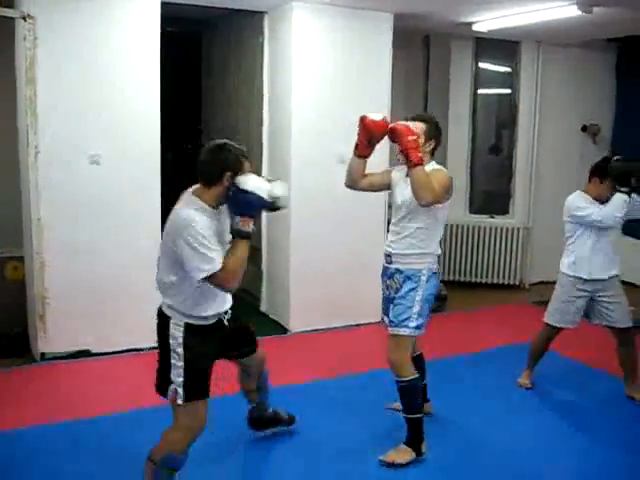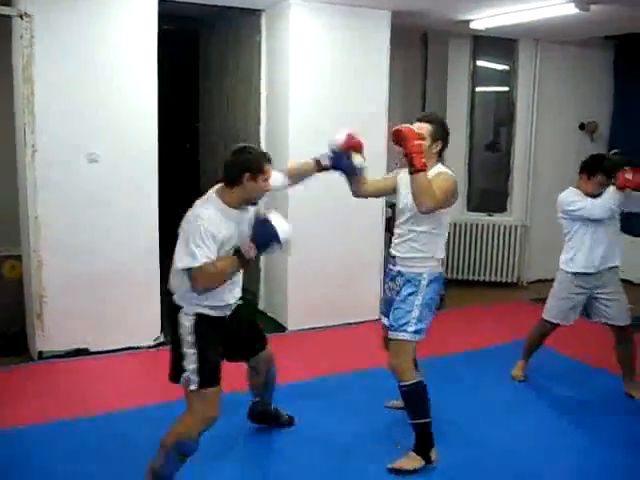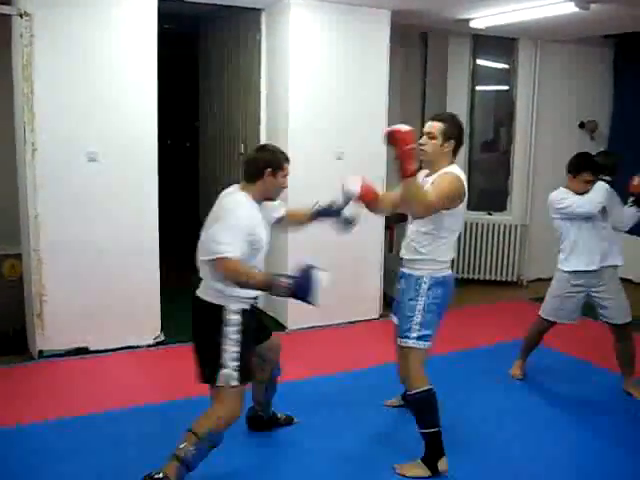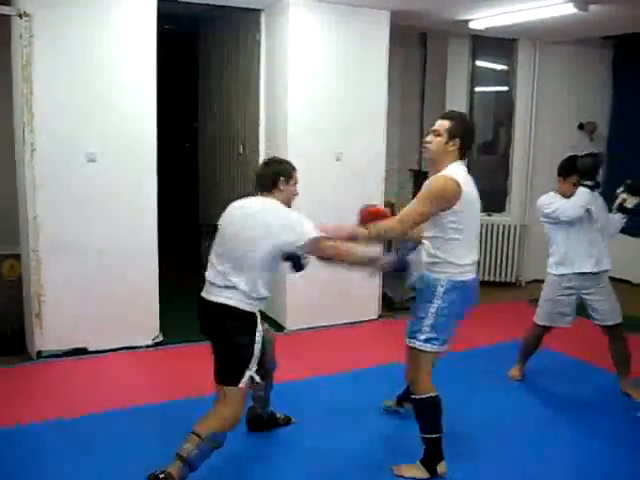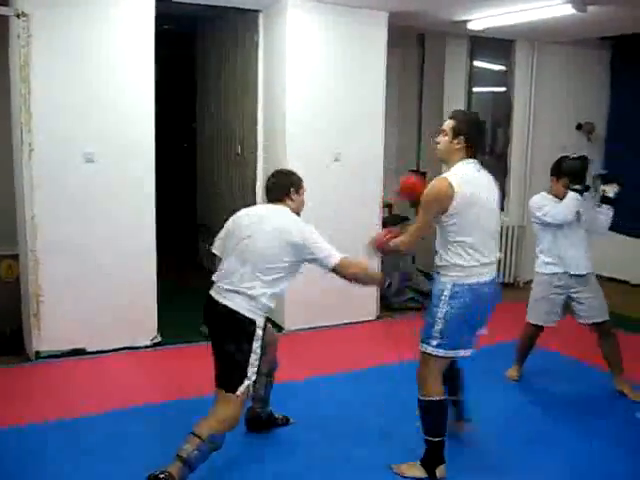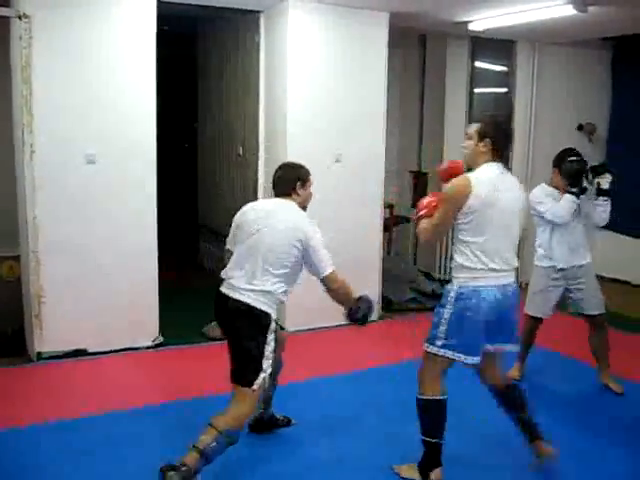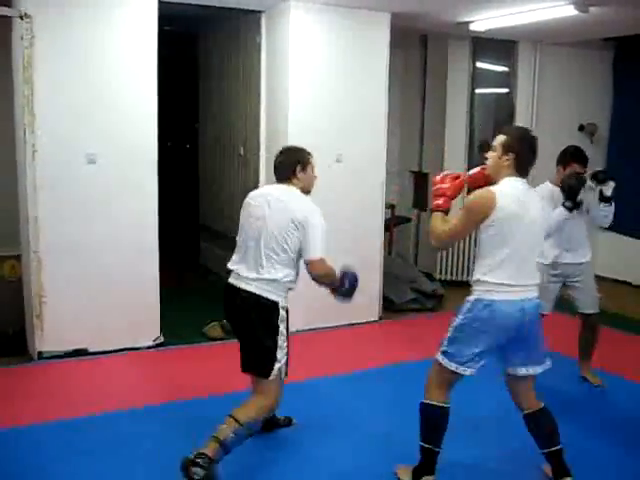
dt=0.1s
person 1, frame 1
left shoulder: (439, 176)
right shoulder: (397, 174)
left elbow: (425, 197)
right elbow: (355, 182)
left wrist: (411, 153)
right wrist: (364, 143)
left hip: (417, 274)
right hip: (394, 269)
left knee: (398, 355)
right knee: (406, 343)
left ankle: (415, 441)
right ankle: (420, 400)
person 1, frame 2
left shoulder: (445, 179)
right shoulder: (402, 176)
left elbow: (426, 204)
right elbow: (362, 189)
left wrist: (416, 157)
left hip: (420, 278)
right hip: (397, 272)
left knee: (399, 359)
right knee: (393, 342)
left ankle: (425, 447)
right ankle: (415, 399)
person 1, frame 3
left shoulder: (450, 180)
right shoulder: (427, 176)
left elbow: (417, 210)
right elbow: (391, 203)
left wrist: (406, 160)
right wrist: (365, 193)
left hip: (428, 280)
right hip: (413, 275)
left knee: (410, 365)
right knee: (405, 345)
right ankle: (413, 398)
person 1, frame 4
left shoulder: (446, 182)
right shoulder: (451, 178)
left elbow: (399, 228)
right elbow: (423, 227)
left wrist: (356, 233)
right wrist: (381, 218)
left hip: (446, 284)
right hip: (449, 279)
left knee: (418, 368)
right knee: (416, 351)
right ankle: (410, 399)
person 1, frame 5
left shoulder: (443, 184)
right shoulder: (487, 180)
left elbow: (411, 242)
left wrist: (386, 243)
right wrist: (423, 195)
left hip: (458, 287)
right hip: (485, 282)
left knee: (428, 372)
right knee: (443, 355)
person 1, frame 6
left shoulder: (461, 187)
right shoulder: (515, 186)
left elbow: (427, 237)
left wrist: (426, 212)
left hip: (470, 292)
right hip: (505, 289)
left knee: (430, 373)
right knee: (491, 371)
right ankle: (537, 441)
person 1, frame 7
left shoulder: (488, 197)
right shoulder: (536, 200)
left elbow: (441, 239)
left wrist: (440, 200)
left hip: (491, 307)
right hip: (528, 306)
left knee: (437, 383)
right knee: (525, 393)
person 2, frame 1
left shoulder: (210, 195)
right shoulder: (191, 223)
right elbow: (229, 280)
left wrist: (258, 202)
right wrist: (245, 228)
left hip: (217, 314)
right hip: (187, 325)
left knee: (254, 362)
right knee: (191, 422)
left ankle: (260, 414)
person 2, frame 2
left shoulder: (239, 198)
right shoulder: (203, 218)
left elbow: (288, 175)
right elbow: (201, 281)
left wrist: (326, 161)
right wrist: (245, 252)
left hip: (230, 310)
right hip: (199, 319)
left knee: (264, 359)
right knee: (204, 411)
left ankle: (262, 410)
person 2, frame 3
left shoulder: (255, 202)
right shoulder: (235, 210)
left elbow: (283, 217)
right elbow: (227, 268)
left wrist: (324, 210)
right wrist: (280, 284)
left hip: (239, 307)
right hip: (221, 312)
left knee: (270, 350)
right knee: (227, 408)
left ankle: (262, 413)
person 2, frame 4
left shoulder: (237, 208)
right shoulder: (283, 219)
right elbow: (327, 249)
right wrist: (376, 260)
left hip: (214, 304)
right hip: (236, 314)
left knee: (266, 347)
right knee: (230, 407)
person 2, frame 5
left shoulder: (243, 215)
right shoulder: (300, 231)
left elbow: (220, 253)
right elbow: (347, 268)
right wrist: (387, 280)
left hip: (218, 304)
right hip: (241, 317)
left knee: (267, 350)
right knee: (230, 407)
person 2, frame 6
left shoulder: (249, 210)
right shoulder: (304, 229)
right elbow: (333, 283)
right wrist: (355, 306)
left hip: (228, 300)
right hip: (254, 311)
left knee: (276, 347)
right knee: (244, 403)
person 2, frame 7
left shoulder: (256, 197)
right shoulder: (307, 209)
right elbow: (317, 270)
right wrist: (341, 284)
left hip: (237, 292)
right hip: (264, 302)
left knee: (268, 361)
right knee: (267, 395)
left ankle: (264, 420)
person 3, frame 1
left shoulder: (614, 199)
right shoulder: (575, 202)
right elbow: (607, 217)
left hip: (608, 279)
right hip: (575, 278)
right knee: (551, 328)
right ankle: (528, 370)
person 3, frame 2
left shoulder: (609, 195)
right shoulder: (567, 199)
right elbow: (600, 211)
right wrist: (618, 185)
left hip: (606, 275)
right hip: (574, 274)
right knee: (547, 324)
right ankle: (523, 362)
person 3, frame 3
left shoulder: (603, 193)
right shoulder: (557, 198)
right elbow: (587, 207)
right wrist: (604, 179)
left hip: (604, 272)
right hip: (571, 272)
right knee: (544, 321)
right ankle: (520, 361)
person 3, frame 4
left shoulder: (593, 198)
right shoulder: (547, 202)
left elbow: (608, 230)
right elbow: (572, 212)
right wrist: (587, 183)
left hip: (595, 276)
right hip: (562, 276)
left knee: (615, 329)
right knee: (541, 326)
right ankle: (520, 364)
person 3, frame 5
left shoulder: (582, 199)
right shoulder: (538, 202)
left elbow: (600, 226)
right elbow: (562, 216)
left wrist: (608, 198)
right wrist: (575, 189)
left hip: (581, 274)
right hip: (550, 274)
left knee: (604, 327)
right knee: (534, 326)
left ankle: (620, 381)
right ankle: (518, 365)
person 3, frame 6
left shoulder: (583, 192)
right shoulder: (538, 194)
left elbow: (599, 220)
right elbow: (559, 216)
left wrist: (603, 189)
right wrist: (574, 191)
left hip: (581, 266)
right hip: (549, 267)
left knee: (598, 319)
right knee: (533, 320)
left ankle: (605, 374)
right ankle: (519, 363)
person 3, frame 7
left shoulder: (588, 189)
right shoulder: (543, 192)
left elbow: (603, 221)
right elbow: (547, 226)
left wrist: (606, 194)
right wrist: (569, 202)
left hip: (580, 264)
right hip: (549, 264)
left knee: (591, 319)
left ankle: (584, 367)
